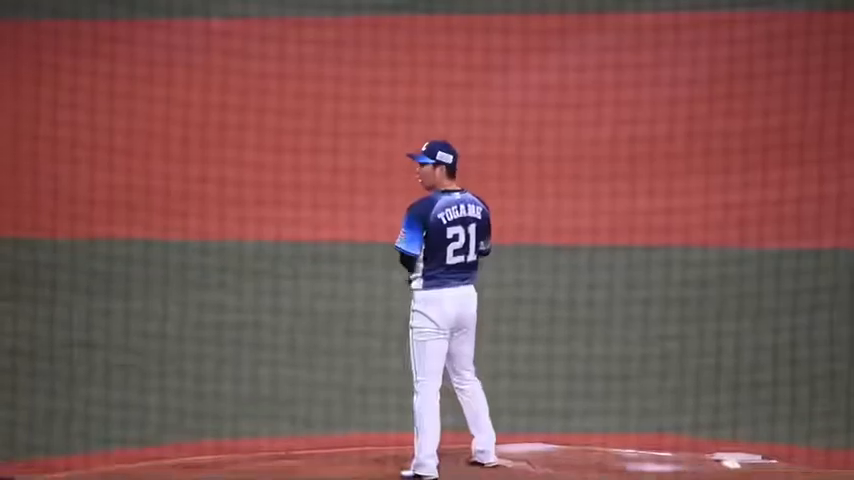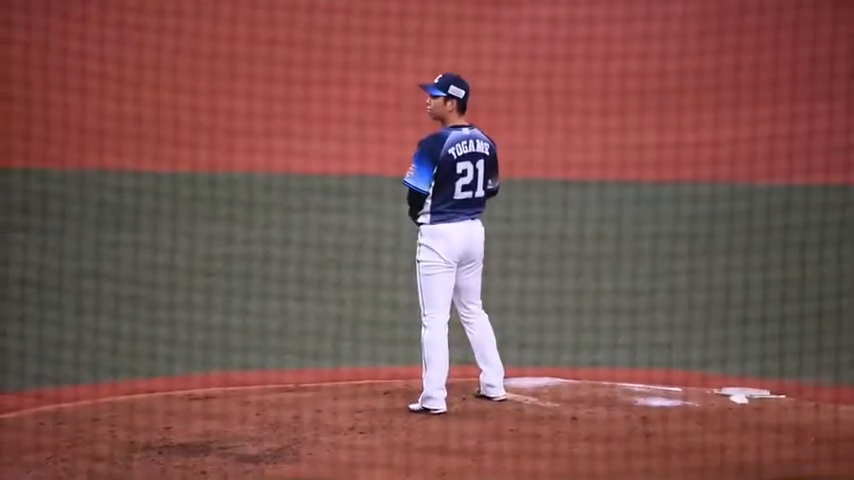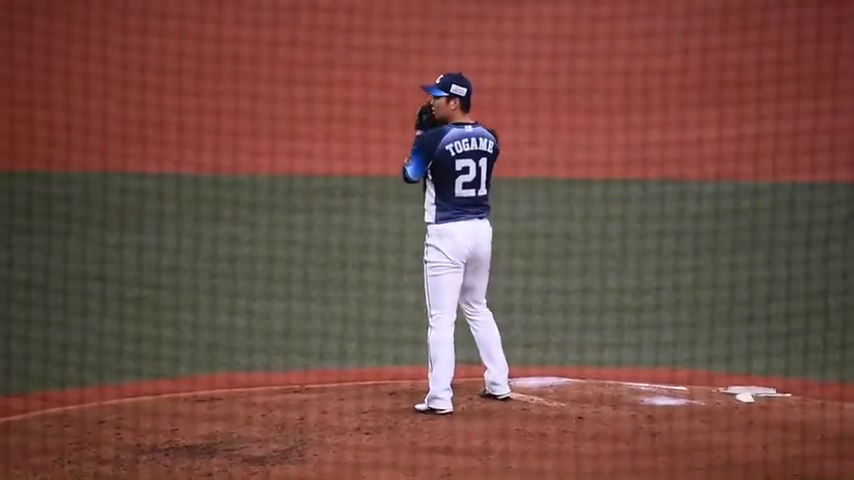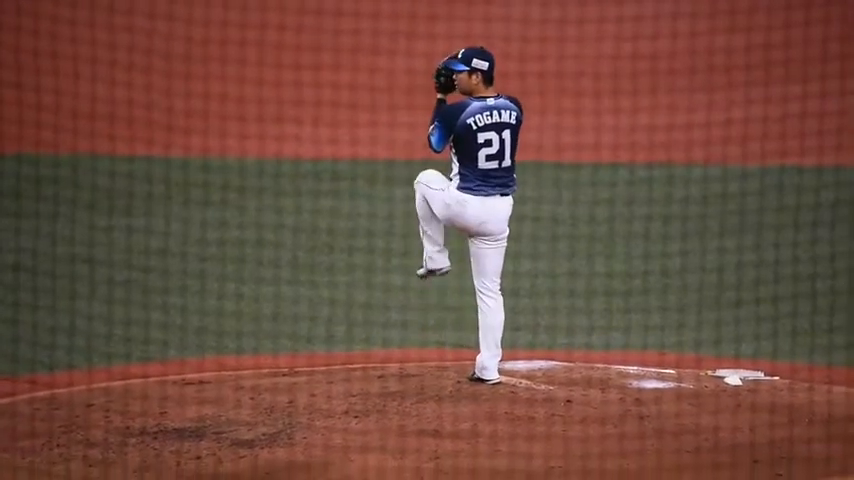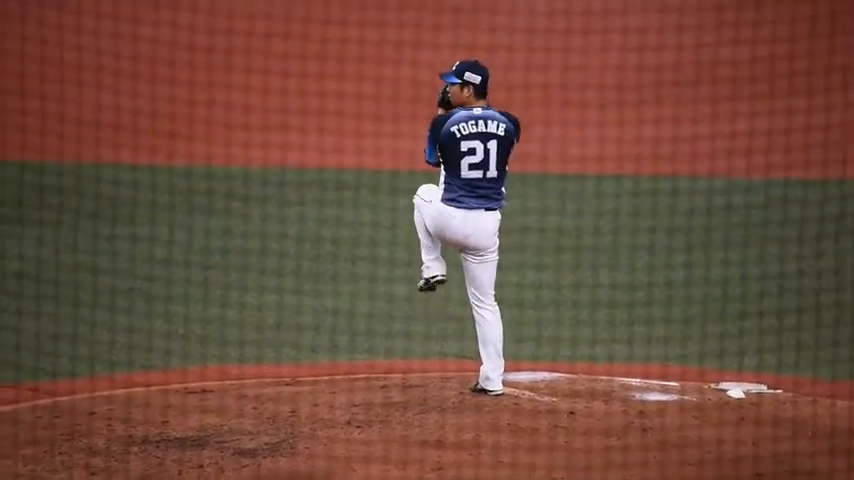
dt=0.7s
person 1, frame 1
left shoulder: (423, 208)
right shoulder: (479, 207)
left elbow: (407, 257)
left wrist: (424, 263)
left hip: (433, 300)
right hip: (466, 297)
left knee: (427, 384)
right knee: (466, 377)
right ankle: (486, 451)
person 1, frame 2
left shoulder: (434, 143)
right shoulder: (486, 142)
left elbow: (416, 194)
right elbow: (492, 189)
left wrist: (418, 216)
left hip: (440, 235)
right hip: (473, 232)
left knee: (435, 318)
right knee: (473, 310)
left ankle: (434, 398)
right ankle: (494, 385)
person 1, frame 3
left shoulder: (433, 139)
right shoulder: (490, 138)
left elbow: (411, 176)
left hip: (447, 234)
right hip: (481, 231)
left knee: (441, 319)
right knee: (478, 309)
left ankle: (440, 398)
right ankle: (499, 383)
person 1, frame 4
left shoulder: (456, 111)
right shoulder: (514, 108)
left elbow: (435, 144)
left wrist: (440, 97)
right wrist: (451, 97)
left hip: (463, 205)
right hip: (500, 209)
left knee: (425, 180)
right knee: (489, 290)
left ankle: (436, 257)
right ankle: (488, 368)
person 1, frame 5
left shoulder: (445, 122)
right shoulder: (508, 124)
left elbow: (432, 158)
left hip: (449, 217)
right hip: (486, 224)
left knee: (424, 194)
right knee: (484, 302)
left ankle: (433, 269)
right ankle: (492, 379)
